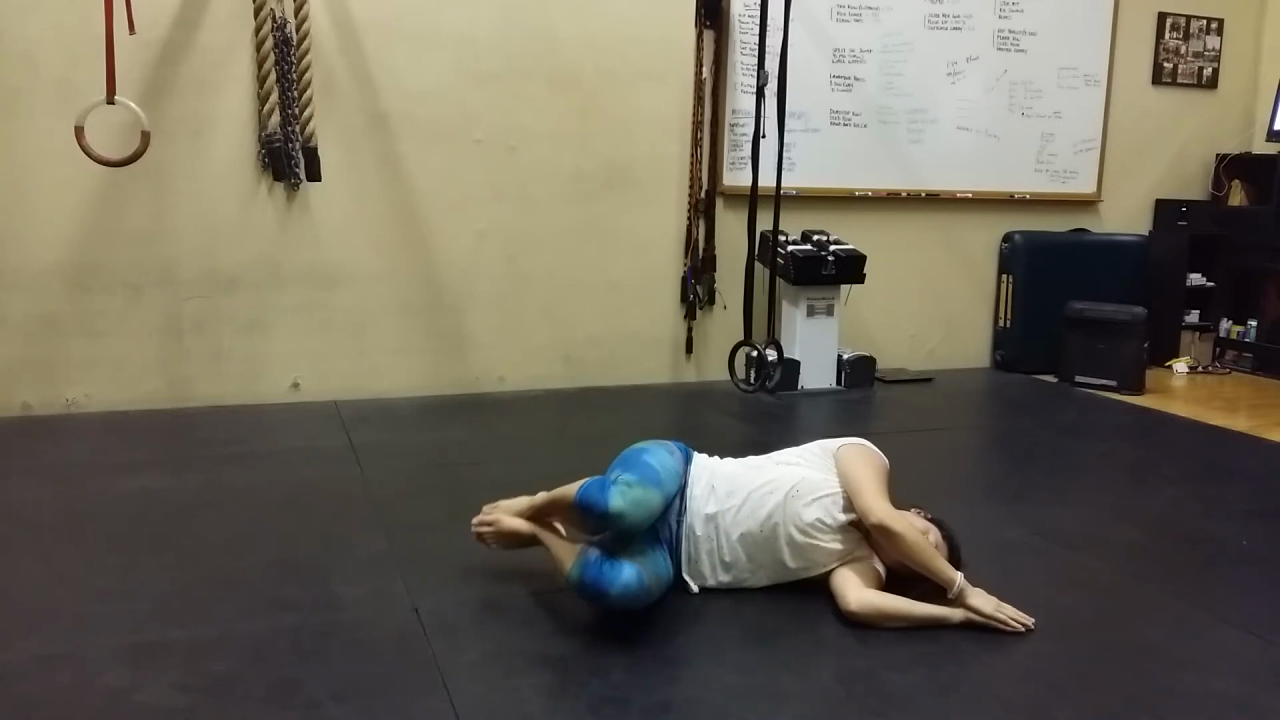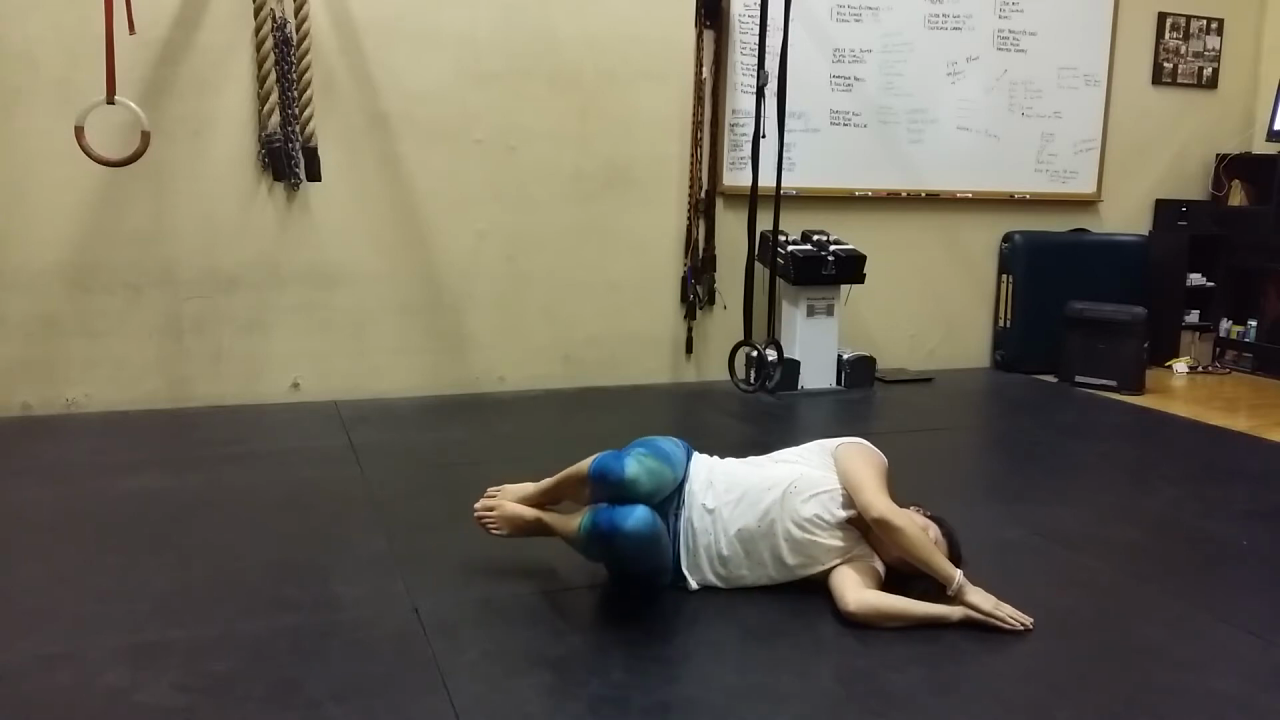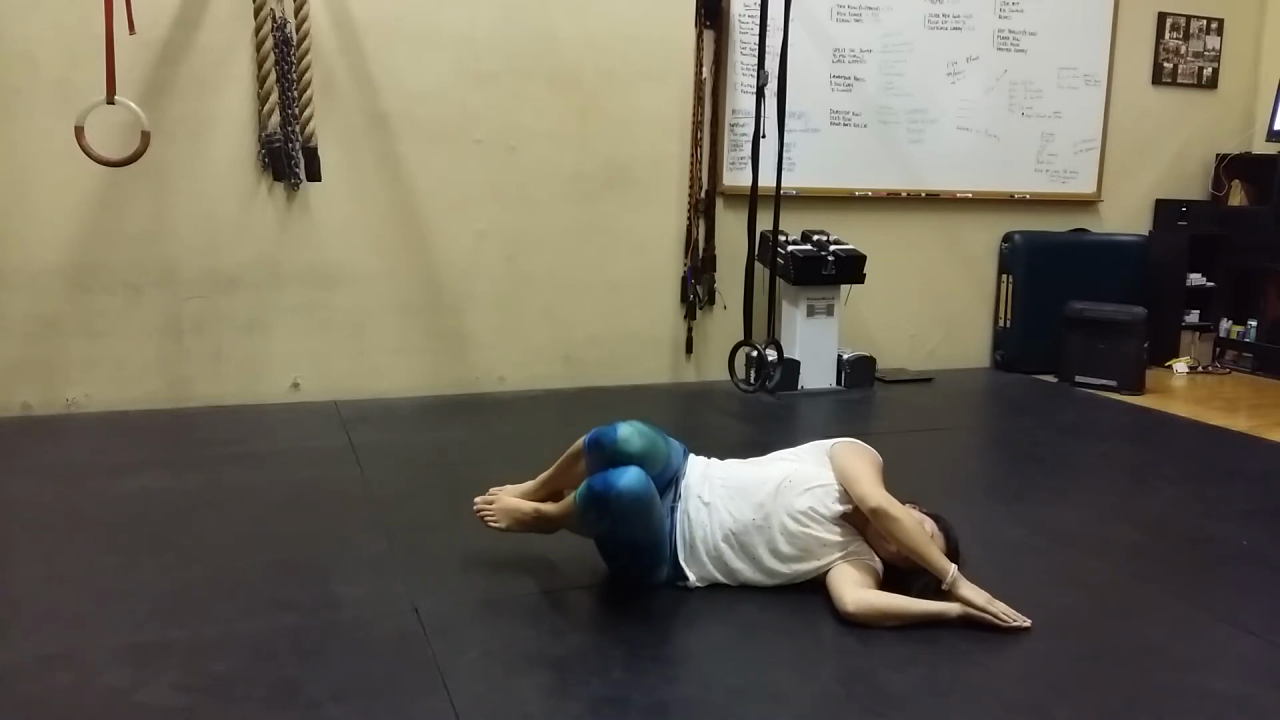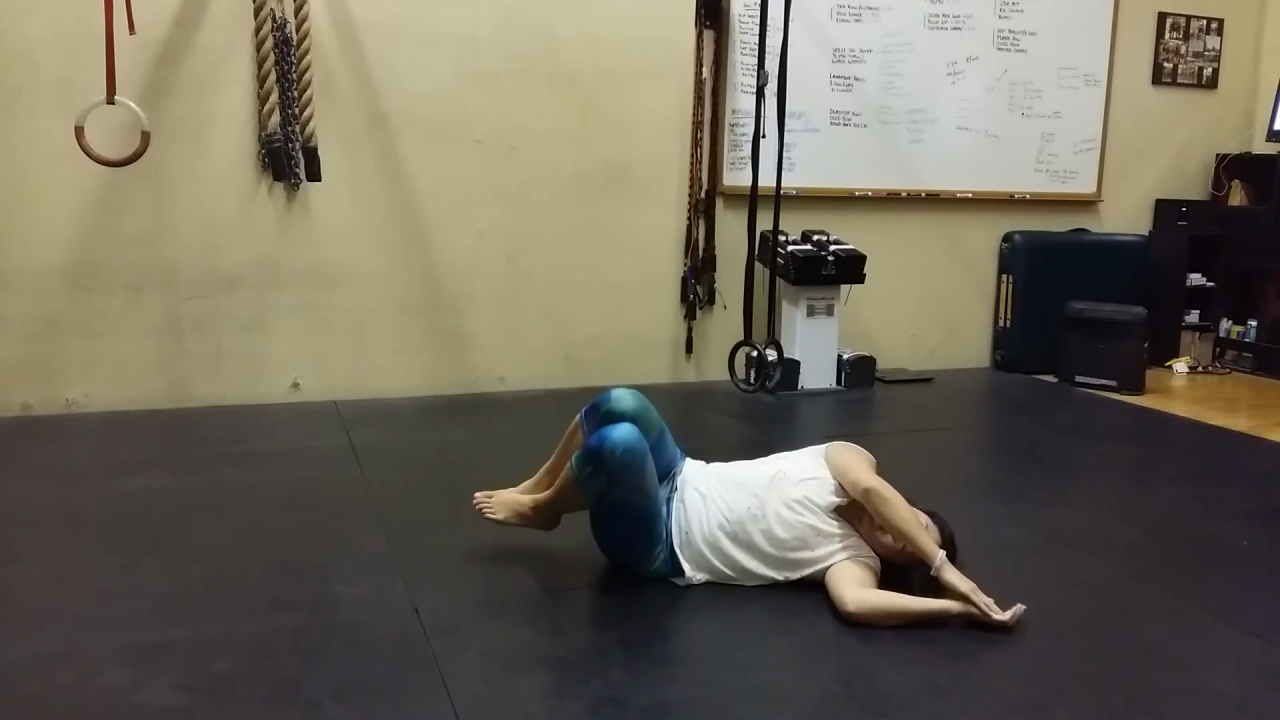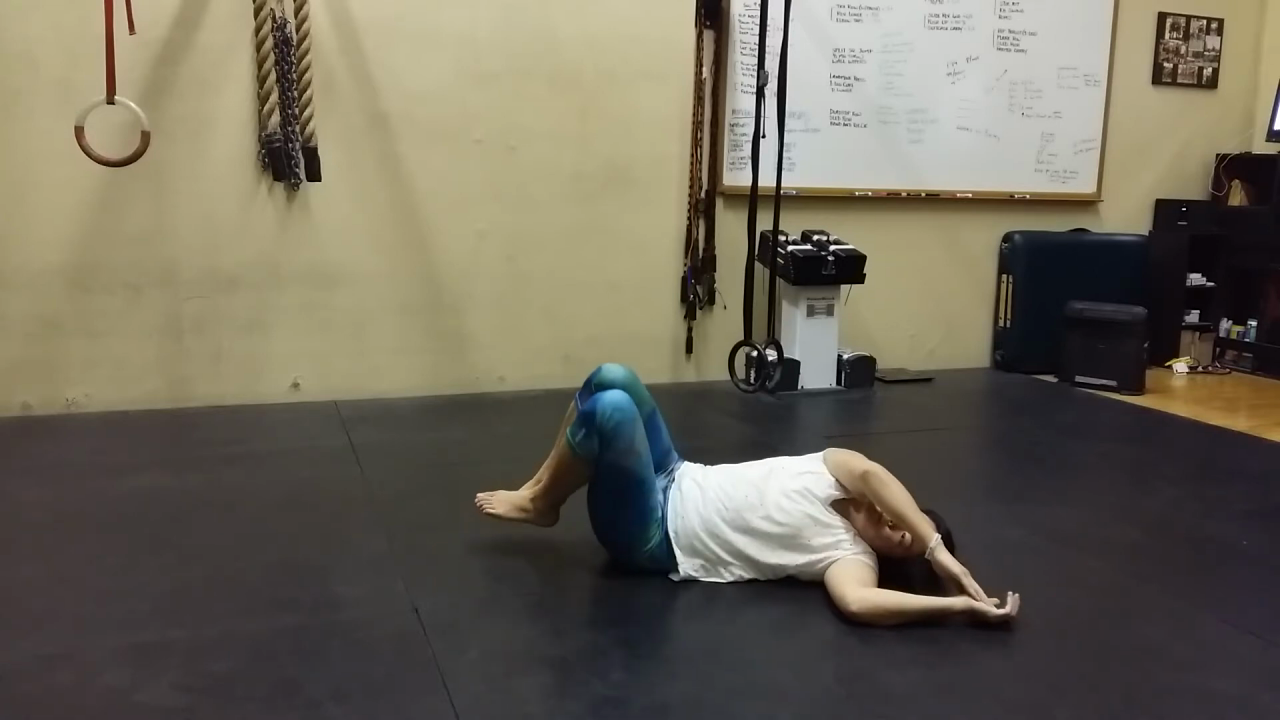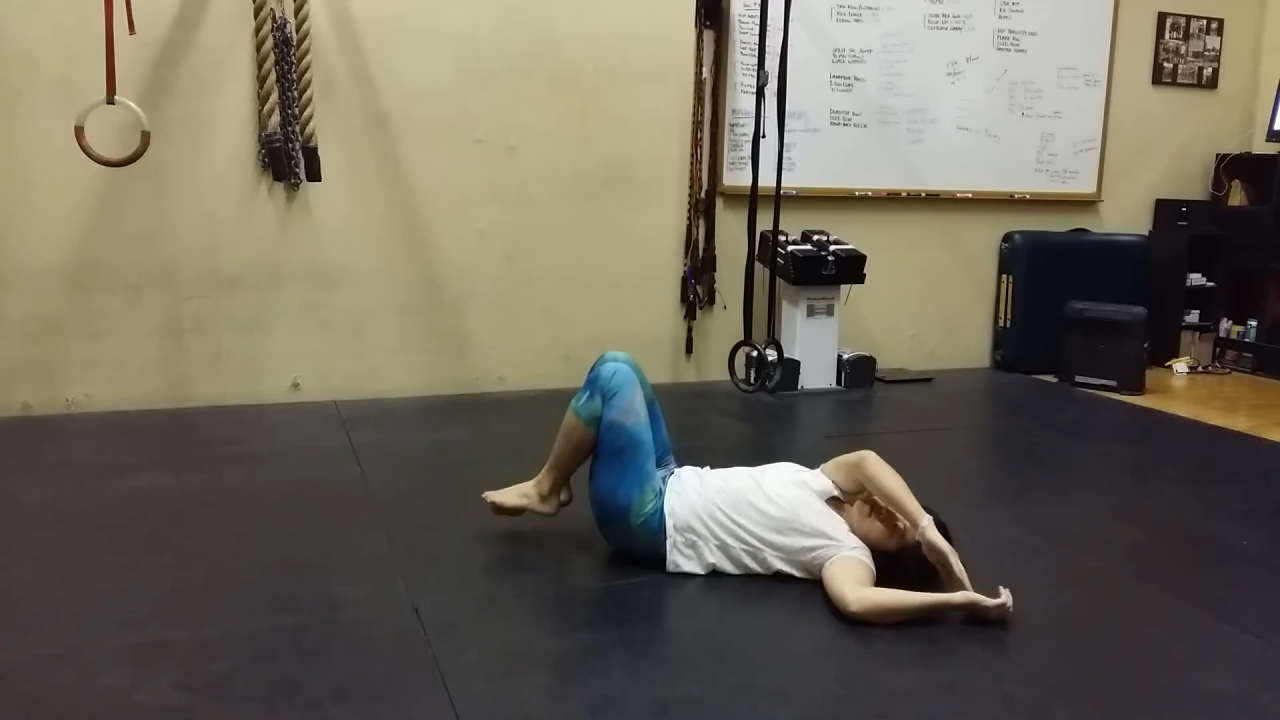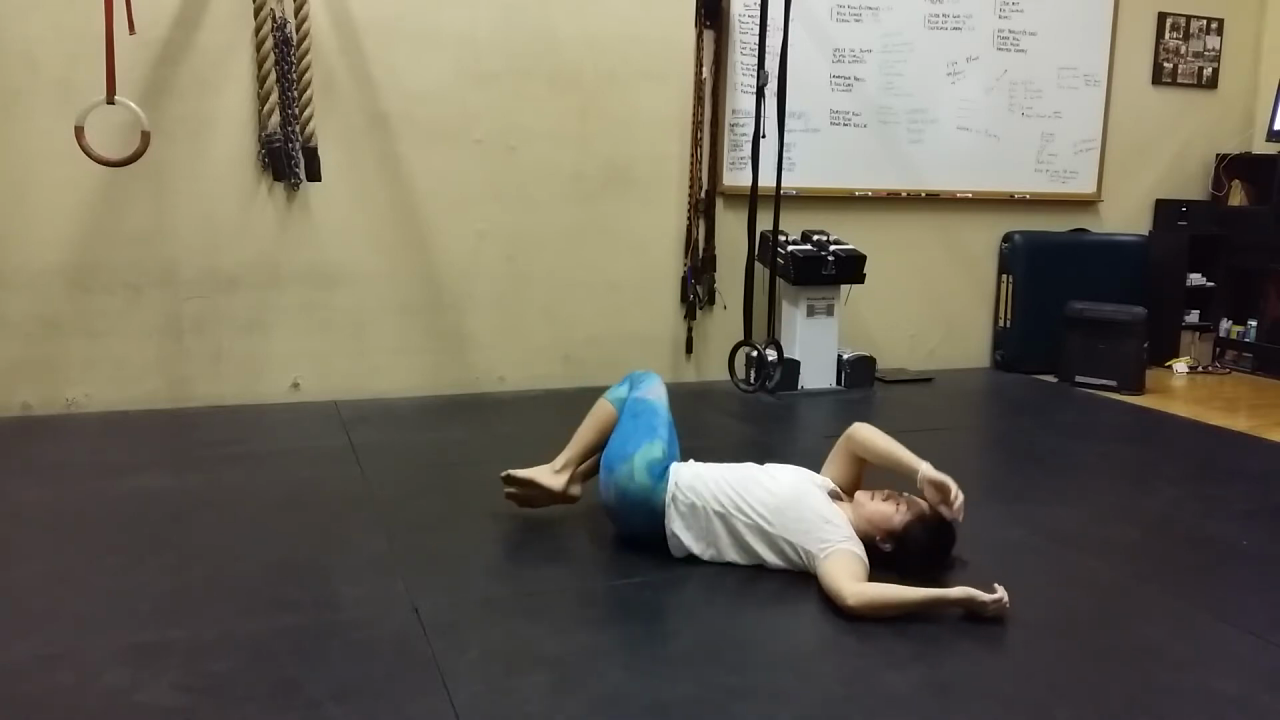
dt=0.4s
person 1, frame 1
left shoulder: (861, 559)
right shoulder: (863, 456)
left elbow: (857, 604)
right elbow: (881, 518)
left wrist: (957, 613)
right wrist: (963, 588)
left hip: (675, 558)
right hip: (677, 479)
left knee: (623, 588)
right knee: (624, 508)
left ankle: (539, 534)
right ankle: (539, 506)
person 1, frame 2
left shoulder: (860, 559)
right shoulder: (862, 456)
left elbow: (857, 604)
right elbow: (883, 513)
left wrist: (958, 612)
right wrist: (962, 585)
left hip: (671, 564)
right hip: (680, 479)
left knee: (634, 528)
right knee: (639, 474)
left ankle: (542, 521)
right ankle: (539, 495)
person 1, frame 3
left shoulder: (858, 559)
right shoulder: (855, 456)
left elbow: (854, 604)
right elbow: (878, 503)
left wrist: (957, 608)
right wrist: (956, 580)
left hip: (664, 560)
right hip: (679, 481)
left knee: (626, 490)
right knee: (629, 441)
left ankle: (542, 517)
right ankle: (539, 494)
person 1, frame 4
left shoulder: (855, 557)
right shoulder: (849, 462)
left elbow: (856, 603)
right elbow: (873, 489)
left wrist: (958, 604)
right wrist: (944, 565)
left hip: (659, 551)
right hip: (677, 481)
left knee: (620, 443)
right knee: (621, 406)
left ankle: (539, 510)
right ankle: (538, 489)
person 1, frame 5
left shoulder: (853, 554)
right shoulder: (835, 472)
left elbow: (858, 602)
right elbow: (871, 472)
left wrist: (960, 603)
right wrist: (938, 546)
left hip: (654, 540)
right hip: (675, 483)
left knee: (611, 410)
right knee: (612, 380)
left ankle: (540, 504)
right ankle: (541, 486)
person 1, frame 6
left shoulder: (849, 553)
right shoulder: (830, 488)
left elbow: (857, 602)
right elbow: (865, 462)
left wrist: (959, 599)
right wrist: (929, 525)
left hip: (651, 522)
right hip: (672, 484)
left knee: (612, 379)
right knee: (617, 366)
left ankle: (545, 491)
right ankle: (550, 485)
person 1, frame 7
left shoulder: (843, 546)
right shoulder: (833, 493)
left elbow: (852, 596)
right elbow: (856, 434)
left wrist: (955, 596)
right wrist: (925, 470)
left hip: (650, 494)
right hip: (675, 483)
left knee: (642, 384)
right knee: (643, 384)
left ankle: (560, 472)
right ankle: (566, 475)
